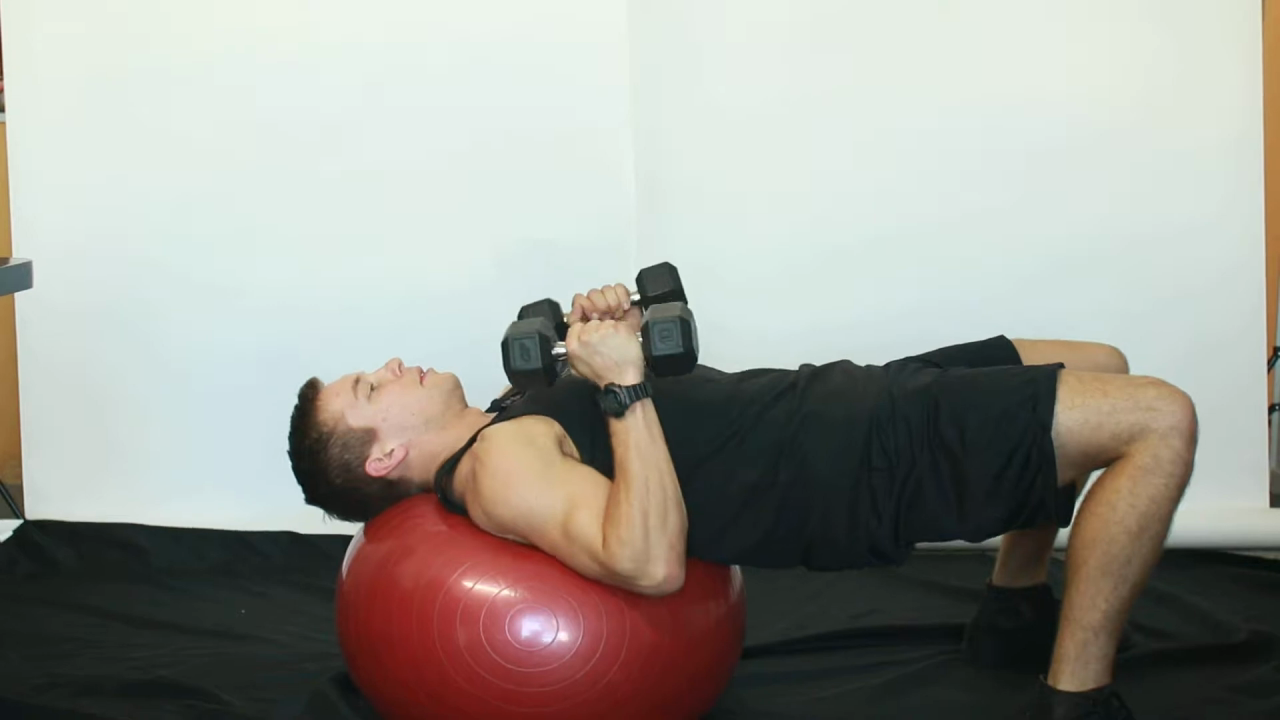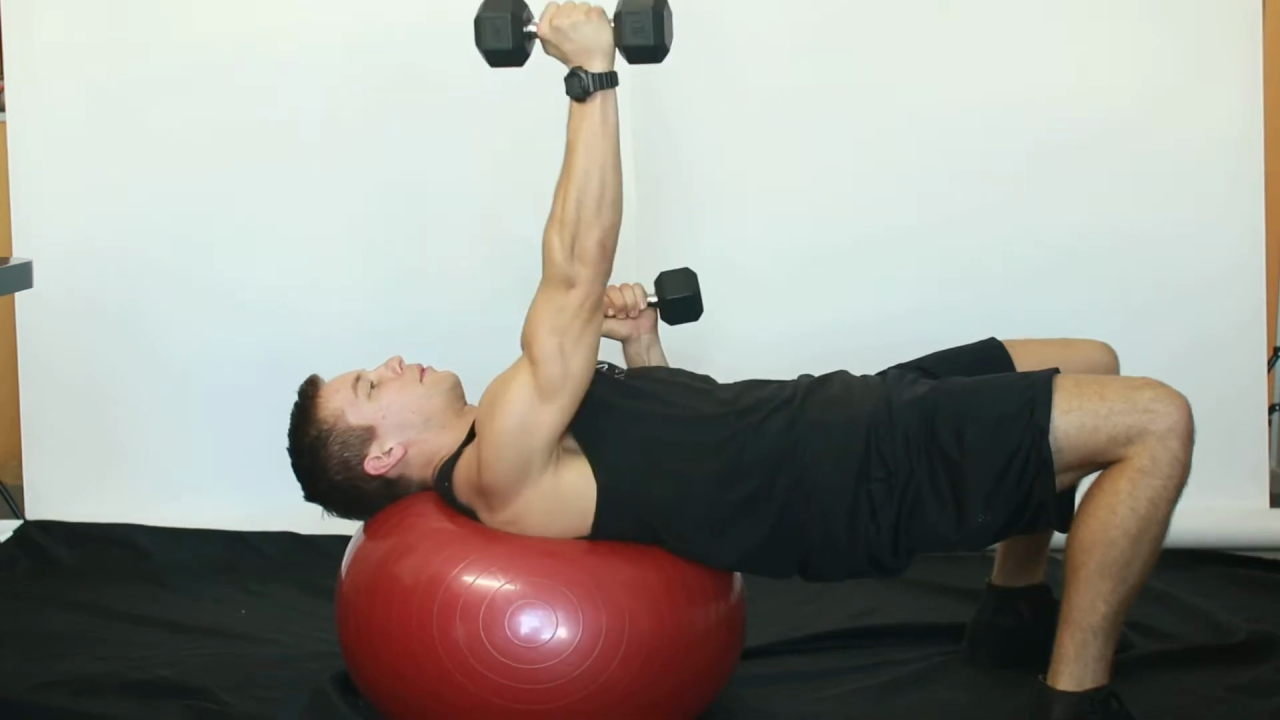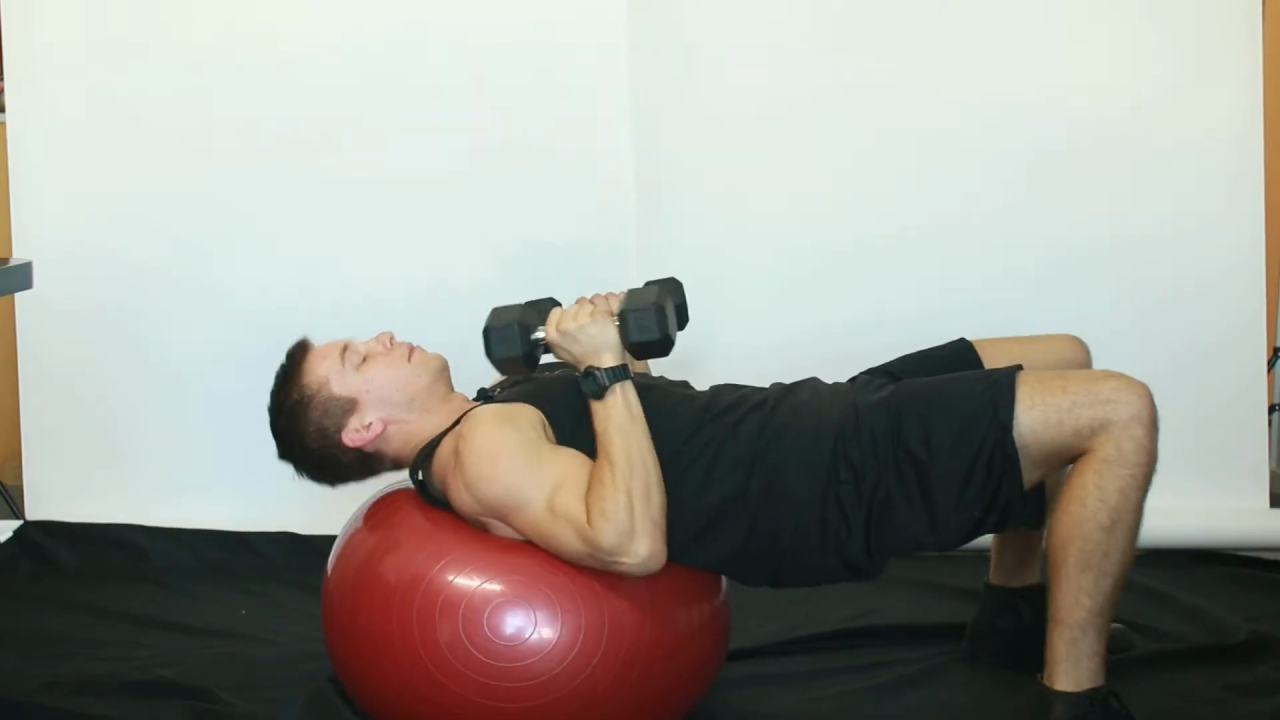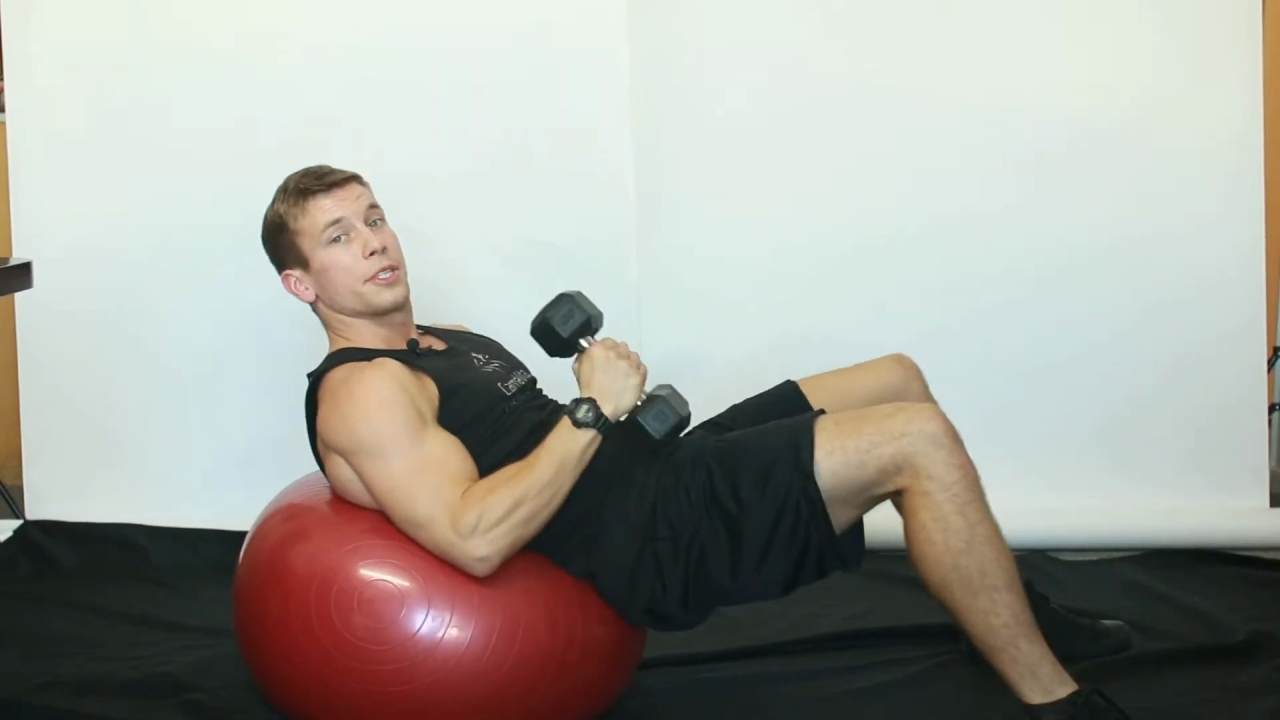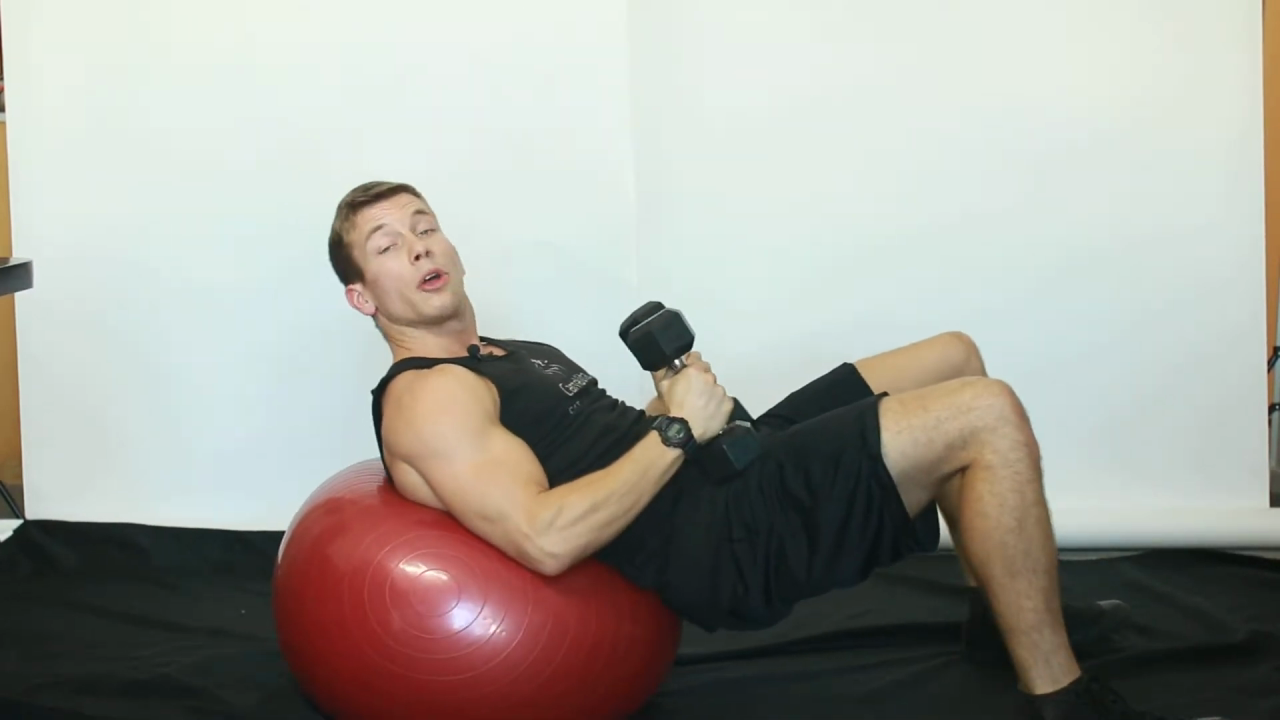
dt=1s
person 1, frame 1
left shoulder: (504, 431)
right shoulder: (497, 471)
right elbow: (653, 563)
left wrist: (622, 349)
right wrist: (625, 381)
left hip: (845, 415)
right hip: (855, 471)
left knee: (1101, 367)
right knee: (1160, 420)
left ankle: (1016, 610)
person 1, frame 2
left shoulder: (515, 441)
right shoulder: (502, 466)
right elbow: (575, 277)
left wrist: (639, 344)
right wrist: (593, 76)
left hip: (841, 424)
right hip: (854, 481)
left knee: (1090, 364)
right knee: (1155, 421)
left ankle: (1016, 611)
person 1, frame 3
left shoulder: (490, 414)
right shoulder: (476, 455)
right elbow: (632, 542)
left wrist: (608, 345)
right wrist: (607, 365)
left hip: (810, 425)
right hip: (820, 486)
left knee: (1061, 360)
right knee: (1117, 408)
left ankle: (1014, 616)
person 1, frame 4
left shoulder: (437, 346)
right shoulder: (362, 392)
right elbow: (476, 539)
left wrist: (609, 391)
right wrist: (594, 410)
left hip: (665, 476)
right hip: (655, 534)
left knee: (897, 380)
right knee: (921, 443)
left ankle: (1008, 609)
person 1, frame 5
left shoulder: (500, 357)
right shoulder: (428, 398)
right elbow: (548, 539)
left wrist: (674, 402)
right wrist: (676, 431)
left hip: (726, 474)
right hip: (723, 535)
left knee: (955, 358)
right knee: (989, 415)
left ankle: (1005, 608)
